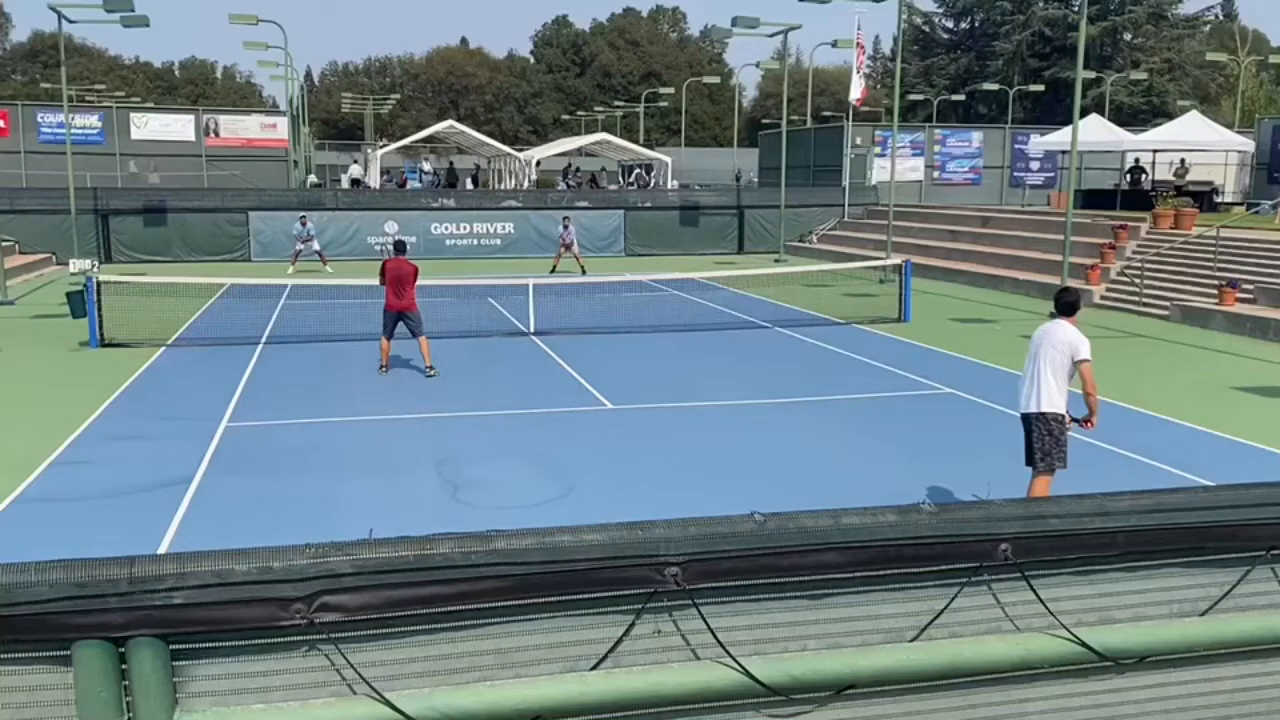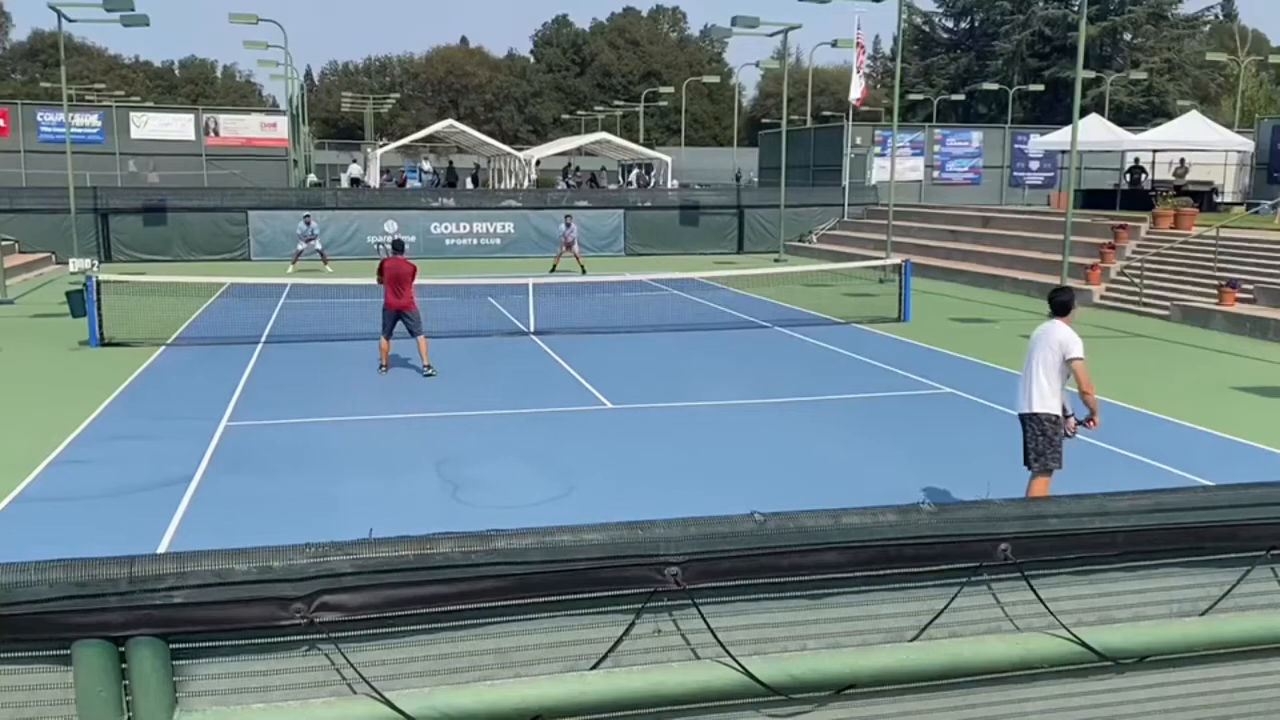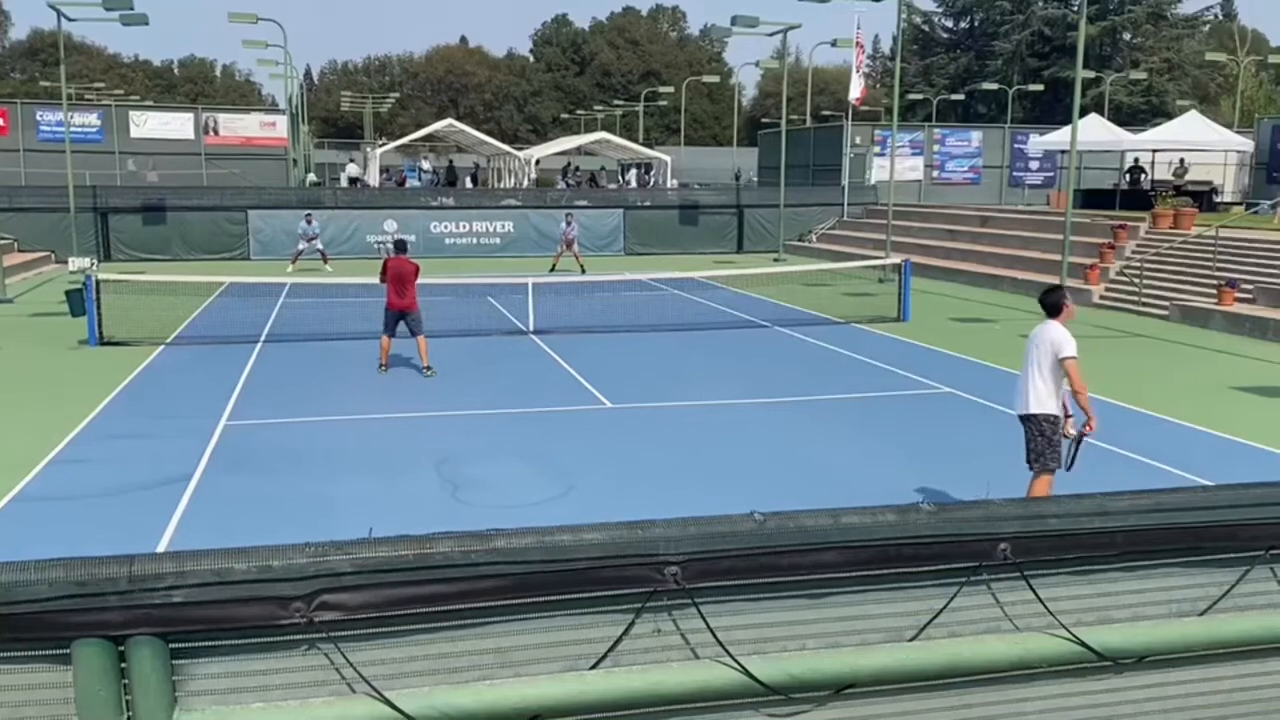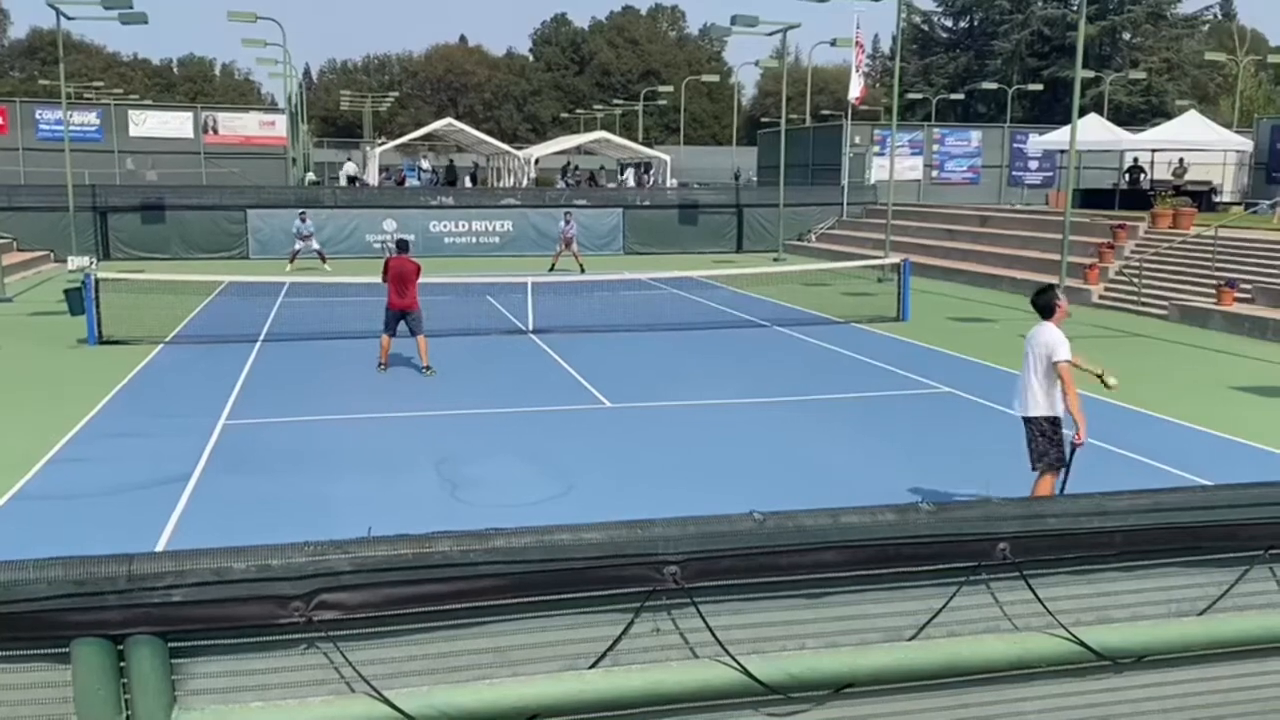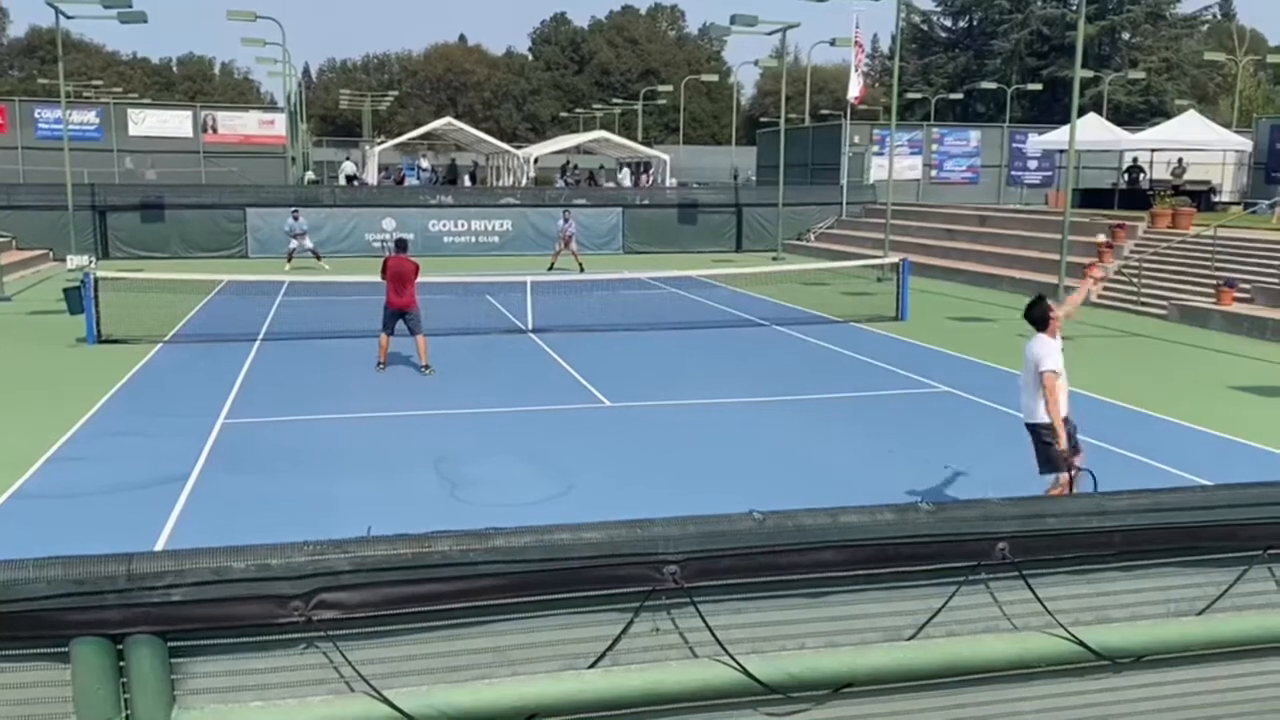
dt=0.2s
person 1, frame 1
left shoulder: (1042, 330)
right shoulder: (1077, 340)
right elbow: (1089, 389)
left wrist: (1063, 412)
right wrist: (1092, 414)
left hip: (1028, 407)
right hip: (1048, 410)
left knee: (1042, 468)
right knee: (1044, 471)
person 1, frame 2
left shoulder: (1042, 330)
right shoulder: (1070, 339)
right elbow: (1085, 388)
left wrist: (1067, 414)
right wrist: (1094, 412)
left hip: (1029, 407)
right hip: (1043, 411)
left knee: (1042, 469)
right knee: (1042, 471)
person 1, frame 3
left shoulder: (1041, 330)
right shoulder: (1063, 338)
right elbow: (1077, 387)
left wrist: (1068, 415)
right wrist: (1091, 416)
left hip: (1031, 407)
right hip: (1042, 411)
left knee: (1048, 467)
right knee: (1045, 471)
person 1, frame 4
left shoulder: (1039, 331)
right shoulder: (1055, 340)
left elbow: (1067, 359)
right elbow: (1068, 388)
left wrist: (1096, 371)
right wrist: (1080, 424)
left hip: (1032, 409)
right hip: (1042, 413)
left knee: (1054, 467)
right knee: (1049, 472)
person 1, frame 5
left shoulder: (1046, 335)
right shoulder: (1046, 349)
left elbow: (1068, 307)
right elbow: (1050, 394)
left wrist: (1091, 281)
right wrist: (1061, 435)
left hip: (1054, 418)
right hip: (1045, 423)
left knee: (1075, 462)
right knee: (1064, 478)
